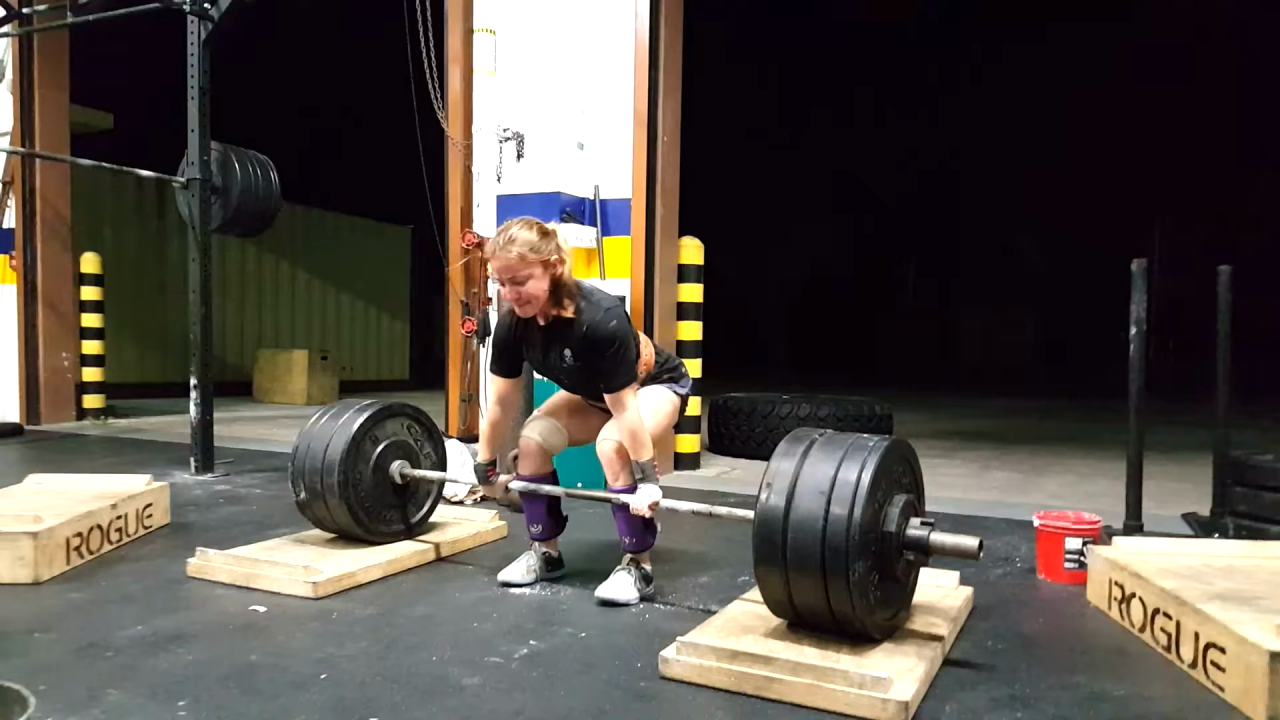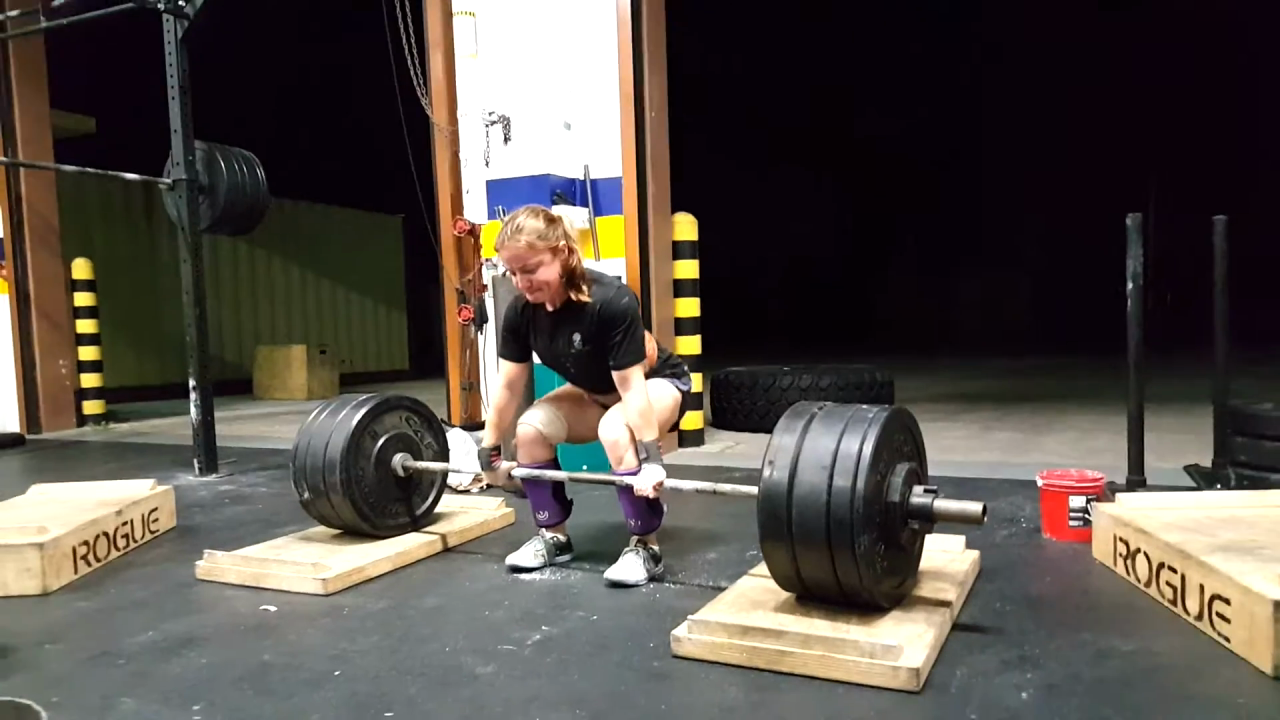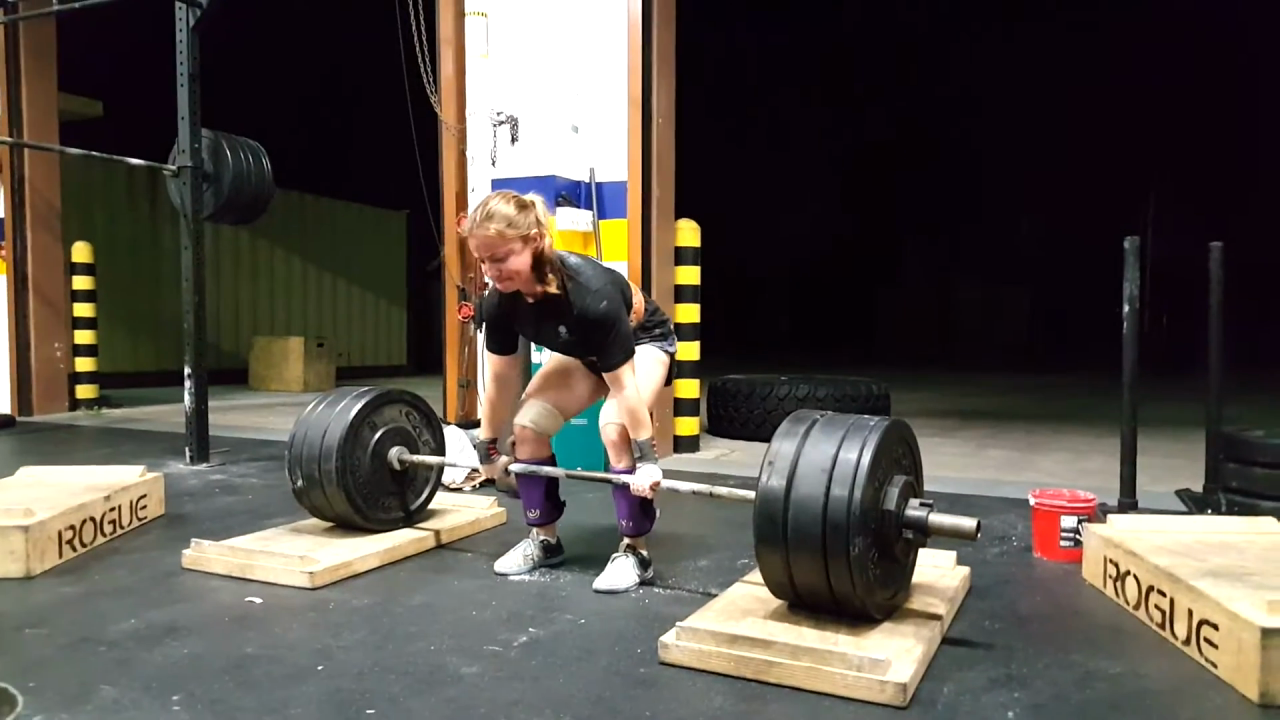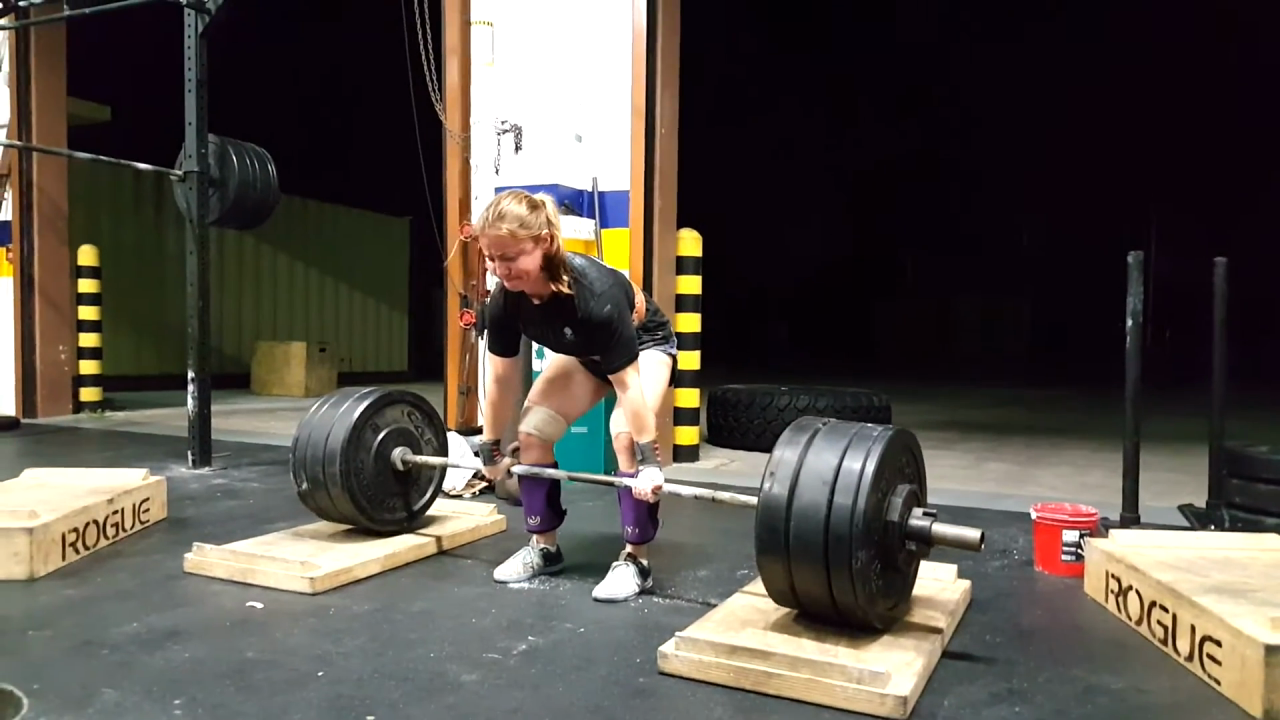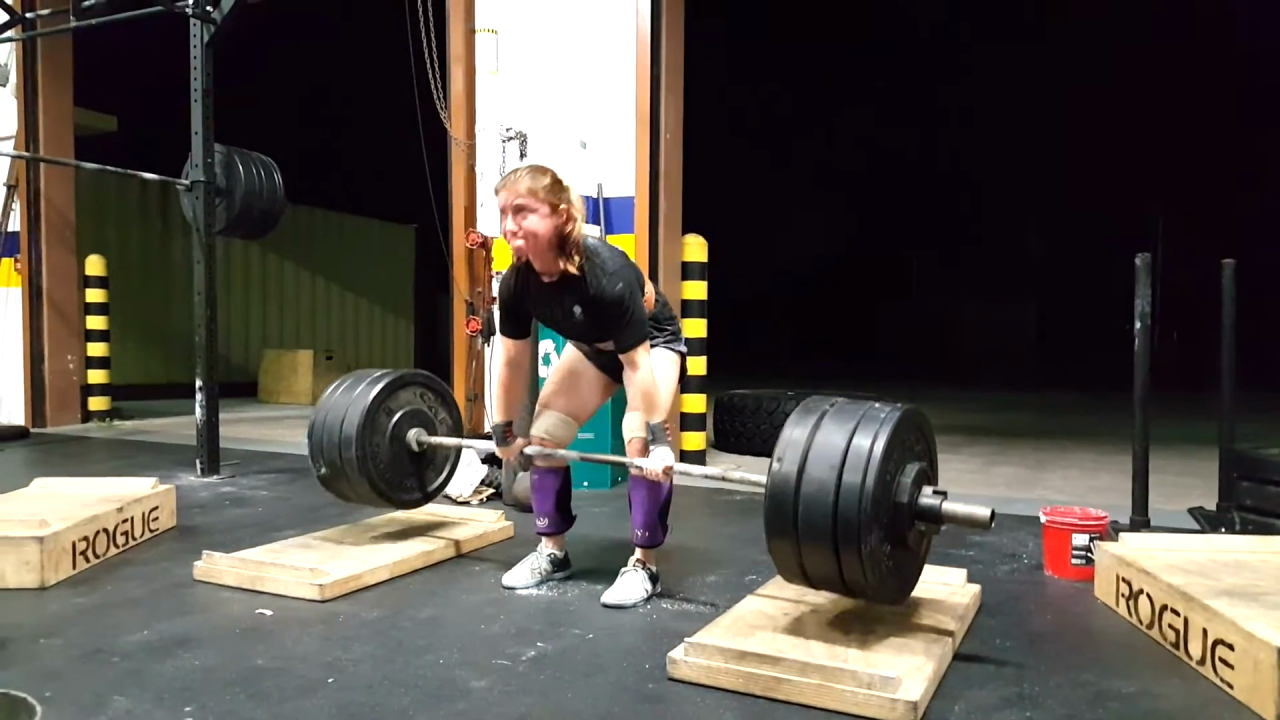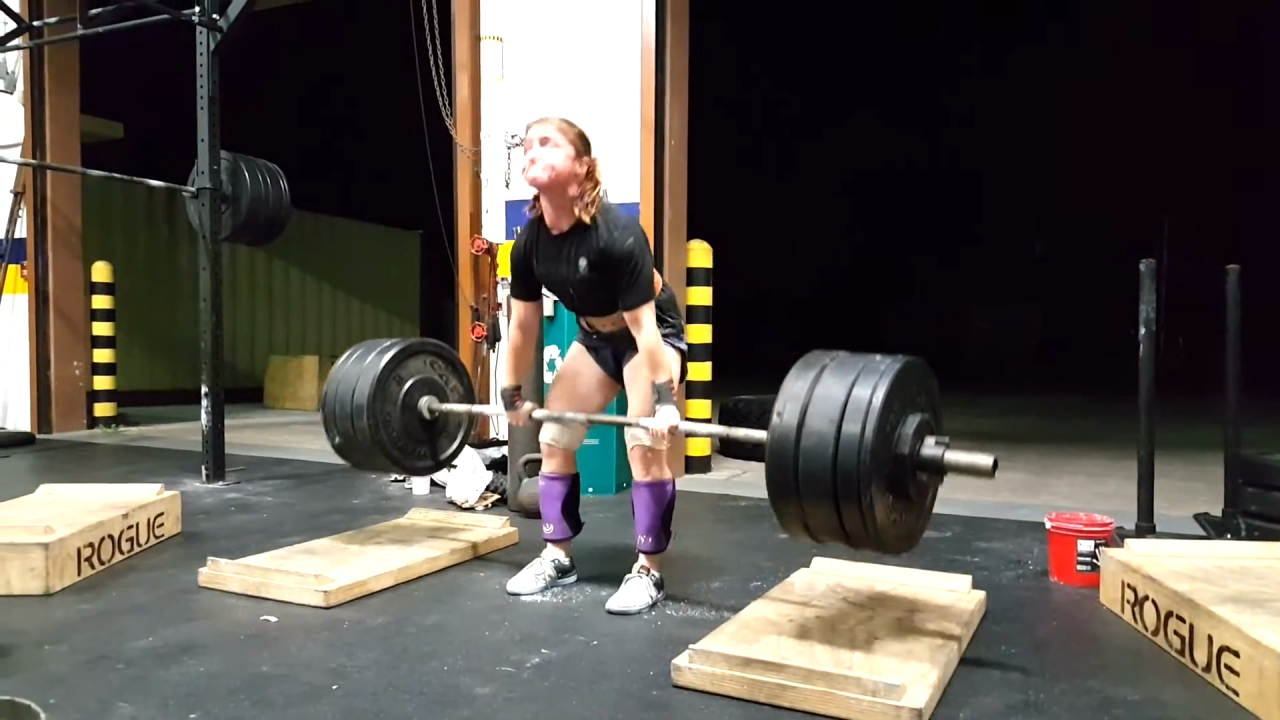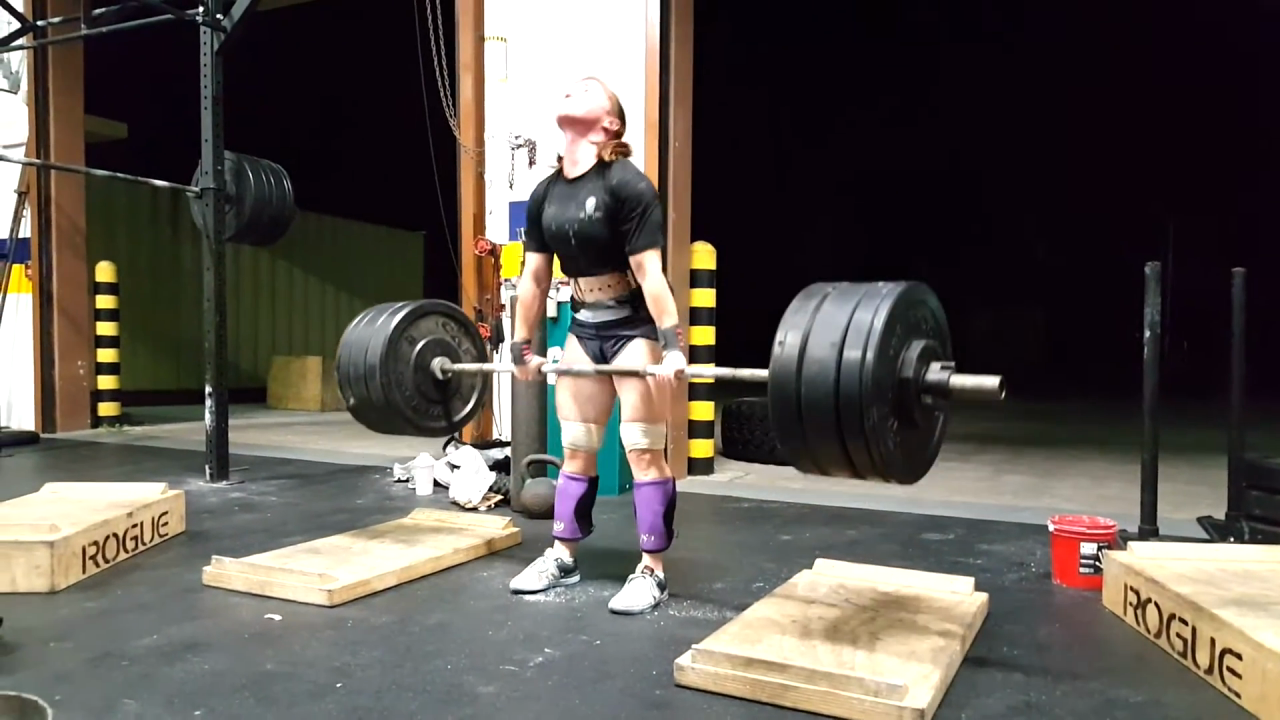
dt=0.4s
person 1, frame 1
left shoulder: (601, 320)
right shoulder: (511, 326)
left elbow: (625, 408)
right elbow: (501, 402)
left wrist: (647, 481)
right wrist: (486, 466)
left hip: (655, 384)
right hip: (592, 394)
left knee: (613, 445)
right knee: (533, 439)
left ankle: (637, 565)
right ankle: (545, 551)
person 1, frame 2
left shoulder: (611, 301)
right shoulder: (521, 312)
left elbow: (633, 388)
right elbow: (508, 386)
left wrist: (651, 459)
right wrist: (489, 452)
left hip: (657, 382)
right hip: (594, 393)
left knee: (615, 431)
right knee: (531, 428)
left ankle: (645, 547)
right ankle: (553, 536)
person 1, frame 3
left shoulder: (590, 292)
right shoulder: (499, 302)
left elbow: (623, 385)
right elbow: (500, 380)
left wrist: (647, 460)
right wrist: (488, 448)
left hip: (642, 340)
right hip: (580, 351)
left knee: (615, 427)
right knee: (527, 424)
left ankle: (634, 551)
right ankle: (544, 538)
person 1, frame 4
left shoulder: (596, 294)
right shoulder: (505, 302)
left elbow: (627, 387)
right elbow: (502, 380)
left wrist: (650, 463)
right wrist: (491, 449)
left hip: (643, 342)
right hip: (583, 352)
left knee: (626, 436)
right knee: (532, 431)
left ankle: (635, 560)
right ankle: (543, 546)
person 1, frame 5
left shoulder: (607, 274)
right shoulder: (517, 283)
left elbow: (637, 365)
right elbow: (513, 361)
left wrist: (659, 442)
right wrist: (504, 431)
left hip: (653, 340)
right hip: (592, 345)
left knee: (640, 443)
right knee: (545, 434)
left ankle: (643, 565)
right ankle: (551, 552)
person 1, frame 6
left shoulder: (616, 234)
right shoulder: (530, 242)
left elbow: (643, 326)
right elbow: (523, 325)
left wrist: (665, 404)
right wrist: (512, 396)
left hip: (654, 335)
right hip: (594, 338)
left knee: (643, 445)
right knee: (553, 441)
left ankle: (647, 572)
right ankle: (556, 557)
person 1, frame 7
left shoulder: (627, 185)
right shoulder: (544, 195)
left elbow: (650, 273)
right elbow: (533, 278)
left wrist: (672, 346)
right wrist: (521, 347)
left hip: (636, 324)
right hip: (585, 325)
left knee: (643, 447)
right knee: (575, 447)
left ankle: (651, 571)
right ankle: (562, 557)
